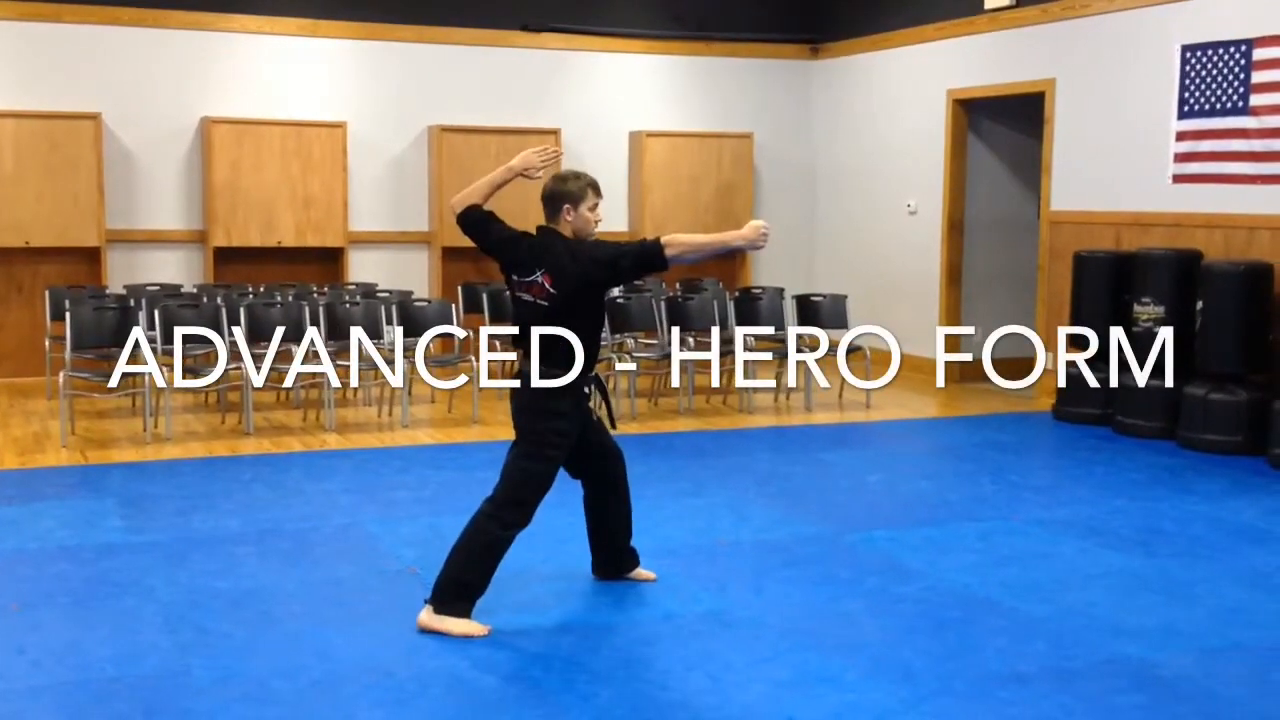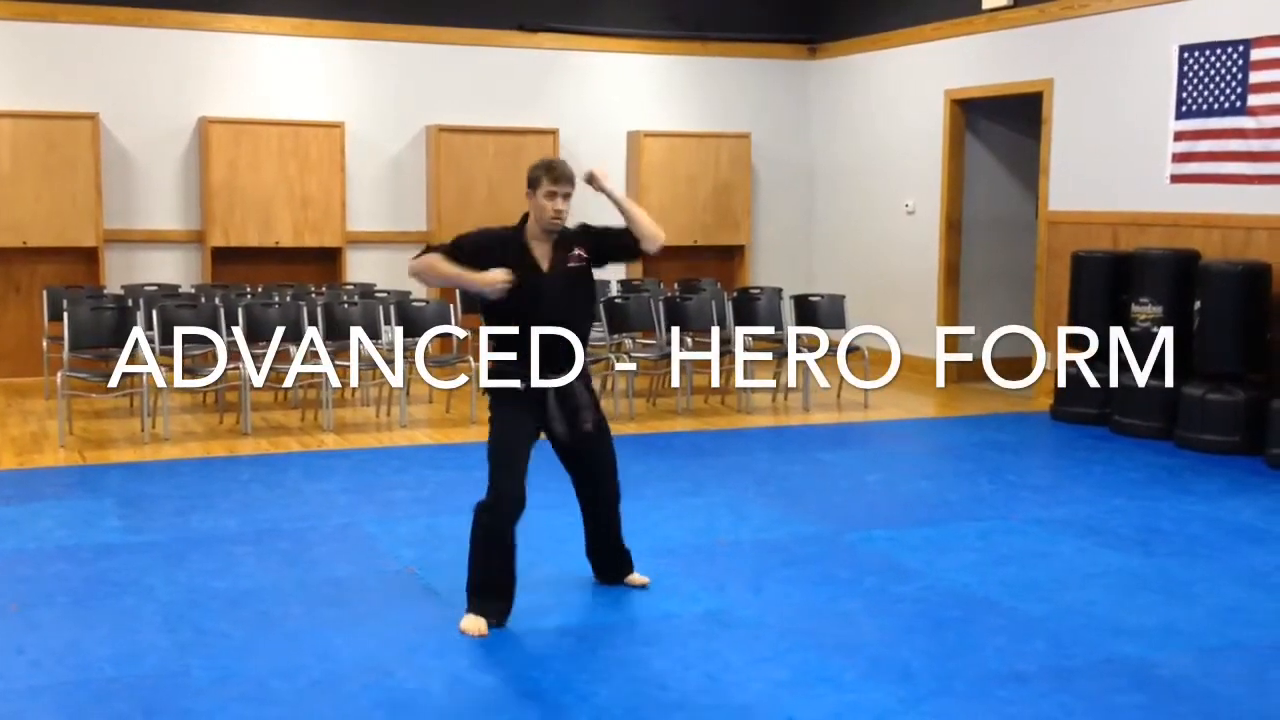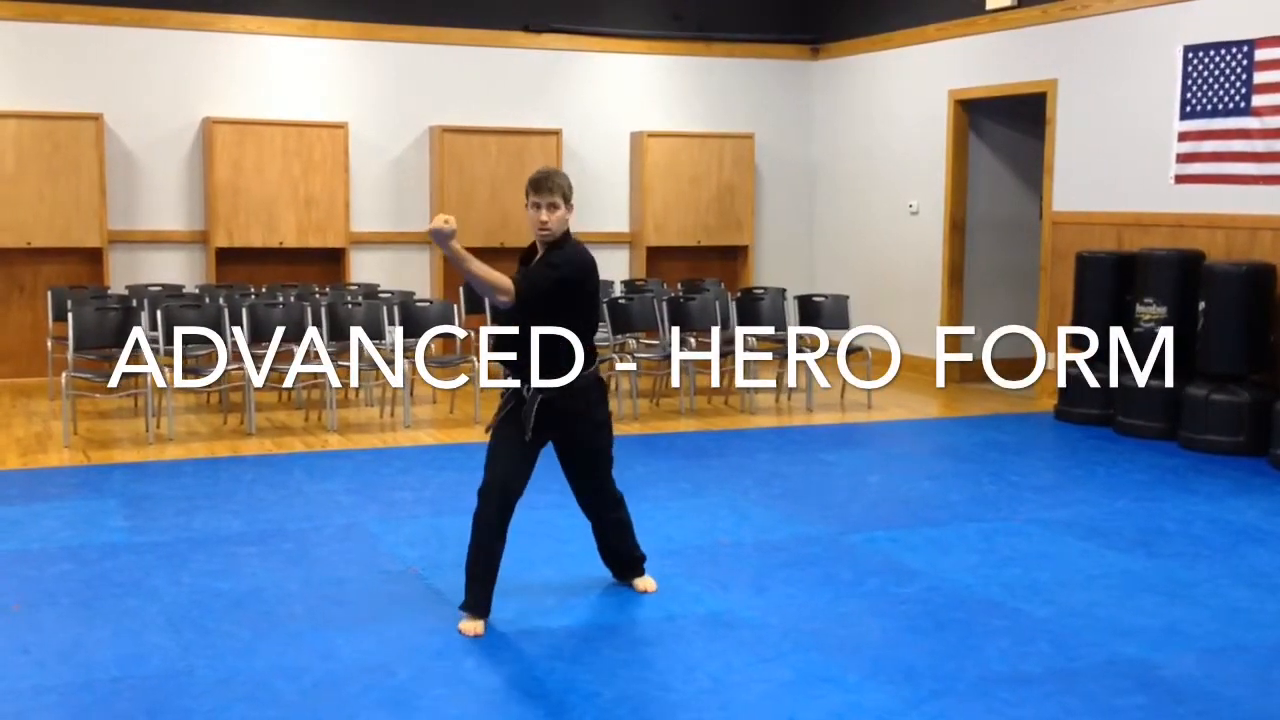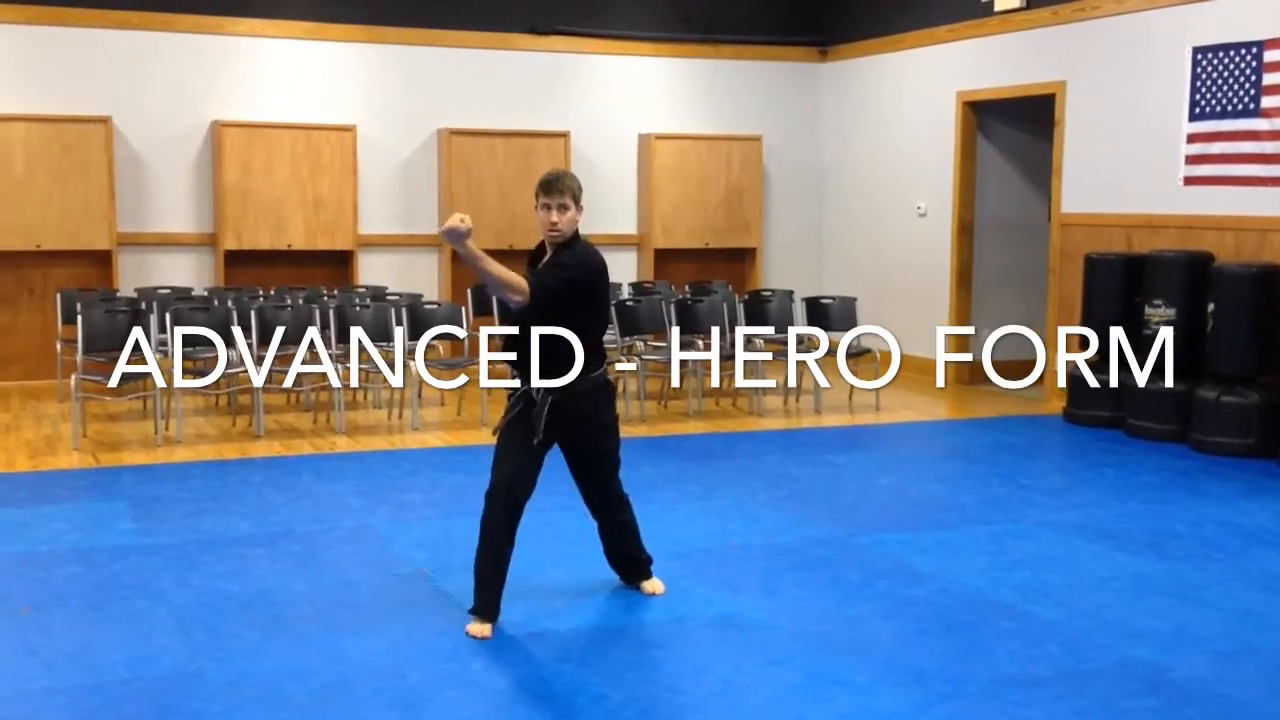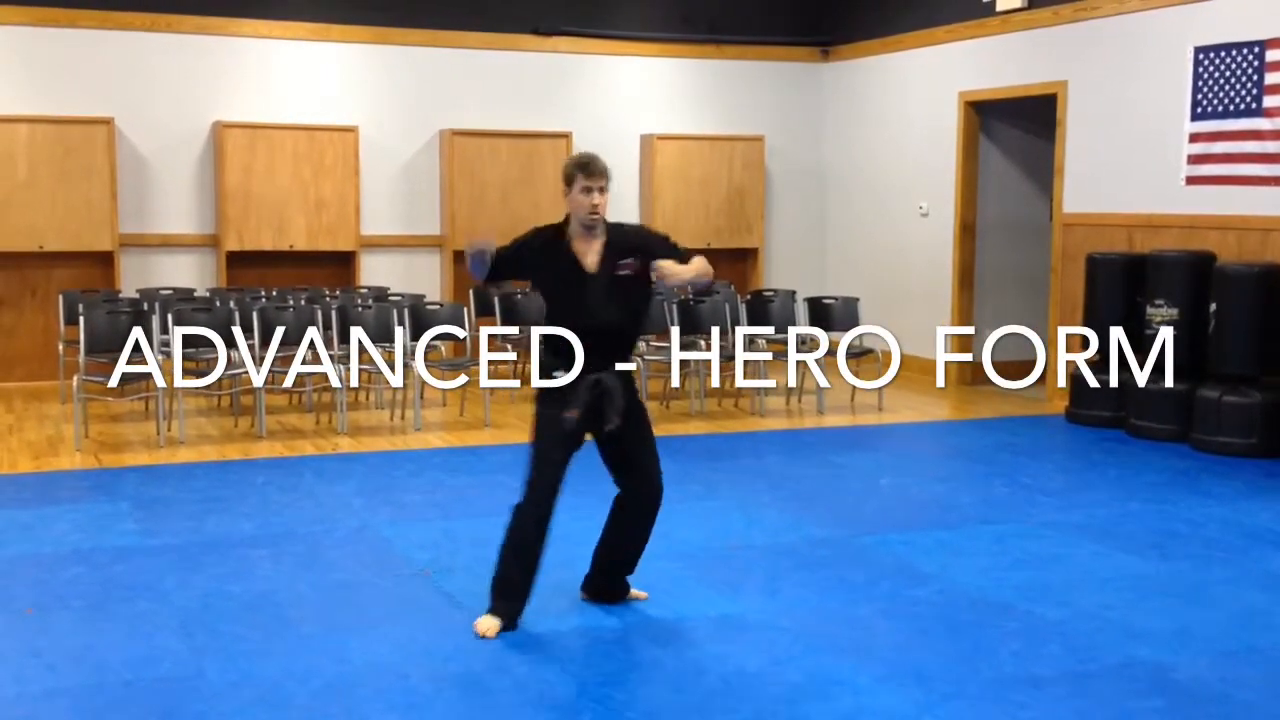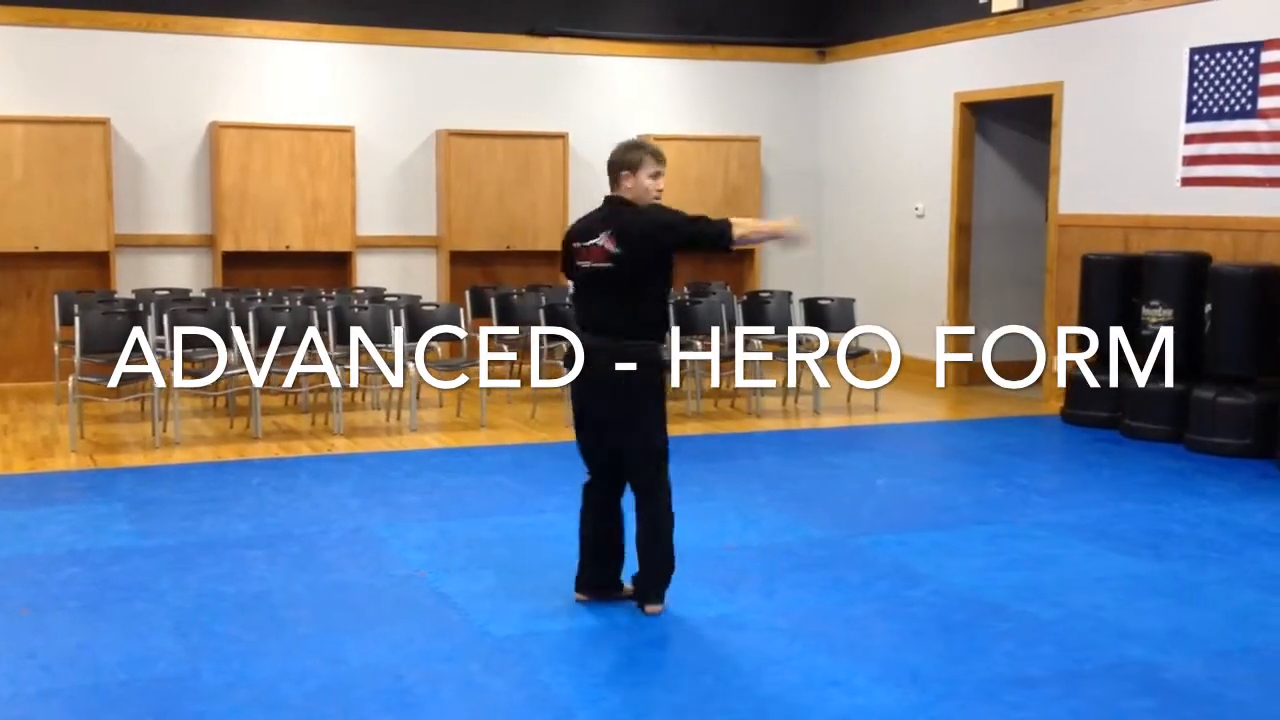
dt=0.5s
person 1, frame 1
left shoulder: (519, 249)
right shoulder: (586, 260)
left elbow: (463, 207)
right elbow: (666, 250)
left wrist: (513, 168)
right wrist: (738, 239)
left hip: (552, 390)
right hip: (552, 397)
left knee: (606, 467)
right knee: (512, 502)
left ankle: (615, 562)
right ankle: (444, 607)
person 1, frame 2
left shoulder: (583, 242)
right shoulder: (493, 243)
left elbow: (653, 241)
right elbow: (422, 264)
left wrist: (609, 192)
right wrist: (473, 279)
left hip: (572, 388)
right hip: (515, 389)
left knee: (600, 481)
right knee: (505, 499)
left ankle: (614, 566)
right ankle: (484, 604)
person 1, frame 3
left shoulder: (573, 262)
right shoulder: (537, 254)
left elbow: (507, 294)
left wrist: (449, 247)
left hip: (575, 396)
right hip: (525, 394)
left knee: (597, 491)
right knee: (495, 496)
left ankle: (629, 567)
right ankle: (476, 606)
person 1, frame 4
left shoulder: (583, 262)
right shoulder: (546, 253)
left elbow: (520, 292)
left wrist: (464, 246)
left hip: (582, 395)
right hip: (532, 394)
left knee: (605, 492)
right knee: (503, 498)
left ankle: (637, 569)
right ankle: (485, 608)
person 1, frame 5
left shoulder: (636, 240)
right shoulder: (543, 243)
left elbow: (702, 271)
right elbow: (485, 273)
left wrist: (681, 269)
right wrist: (480, 253)
left hip: (617, 386)
right hip: (563, 386)
left knee: (644, 489)
right knee: (539, 496)
left ankle: (605, 584)
right ankle: (503, 606)
person 1, frame 6
left shoulder: (579, 230)
right shoulder: (655, 222)
right elbow: (736, 233)
right wrist: (782, 228)
left hip: (590, 366)
right hip: (631, 367)
left knee: (603, 479)
right knee: (653, 483)
left ankle: (593, 581)
right ankle: (652, 589)
